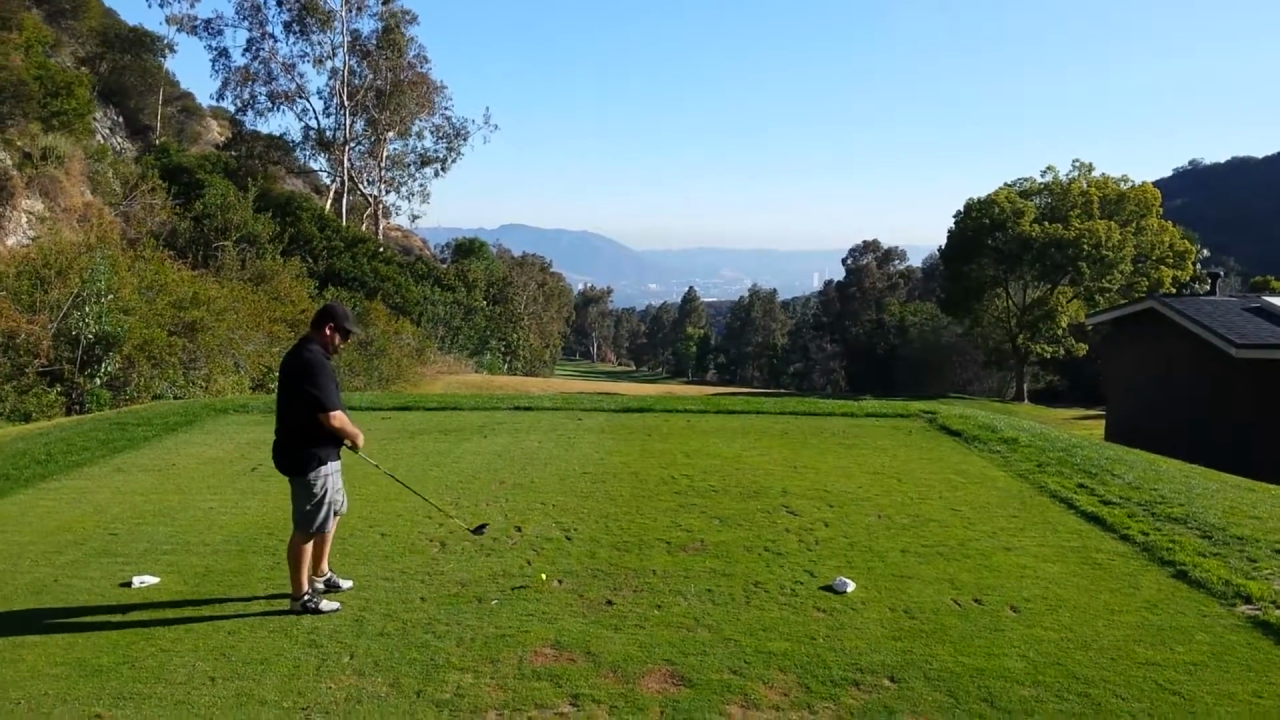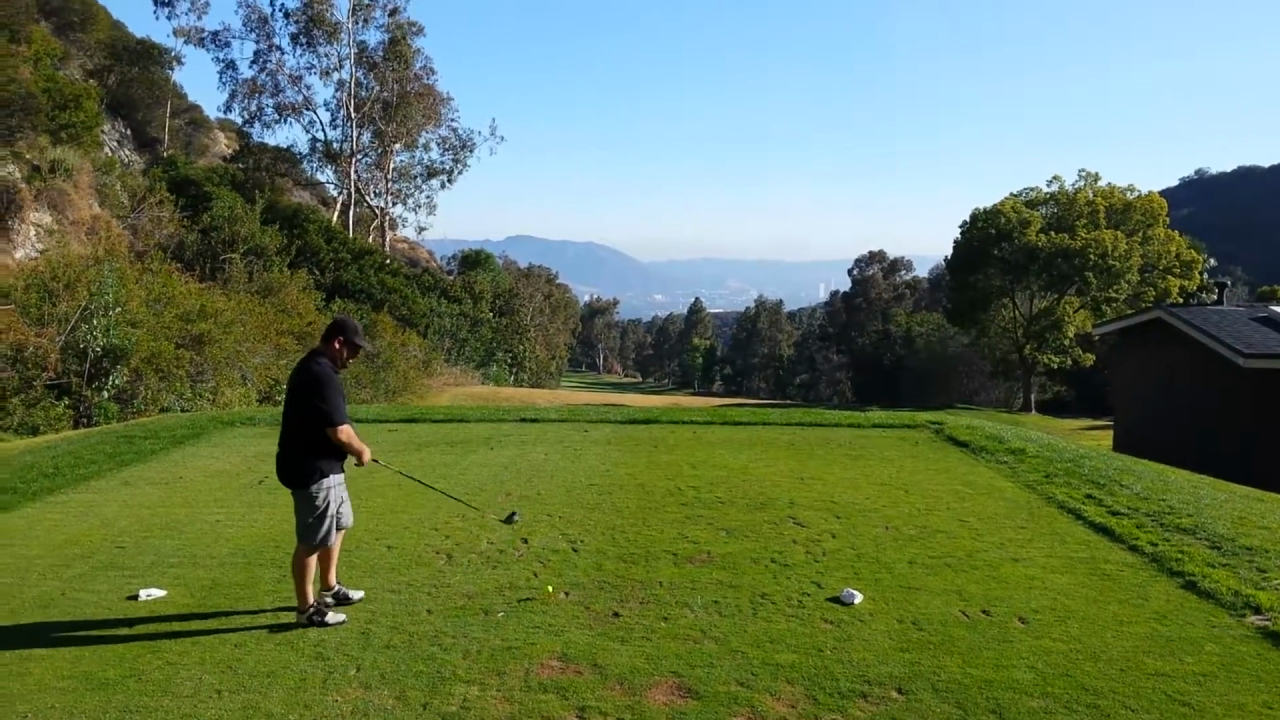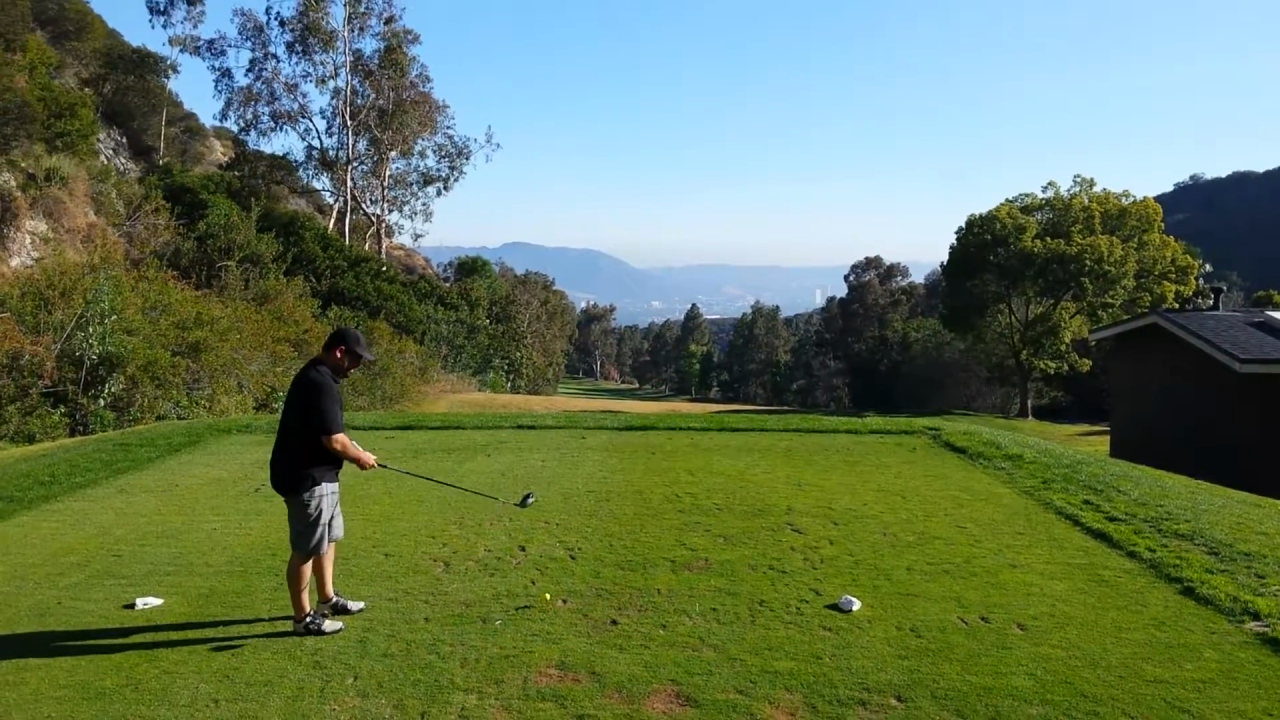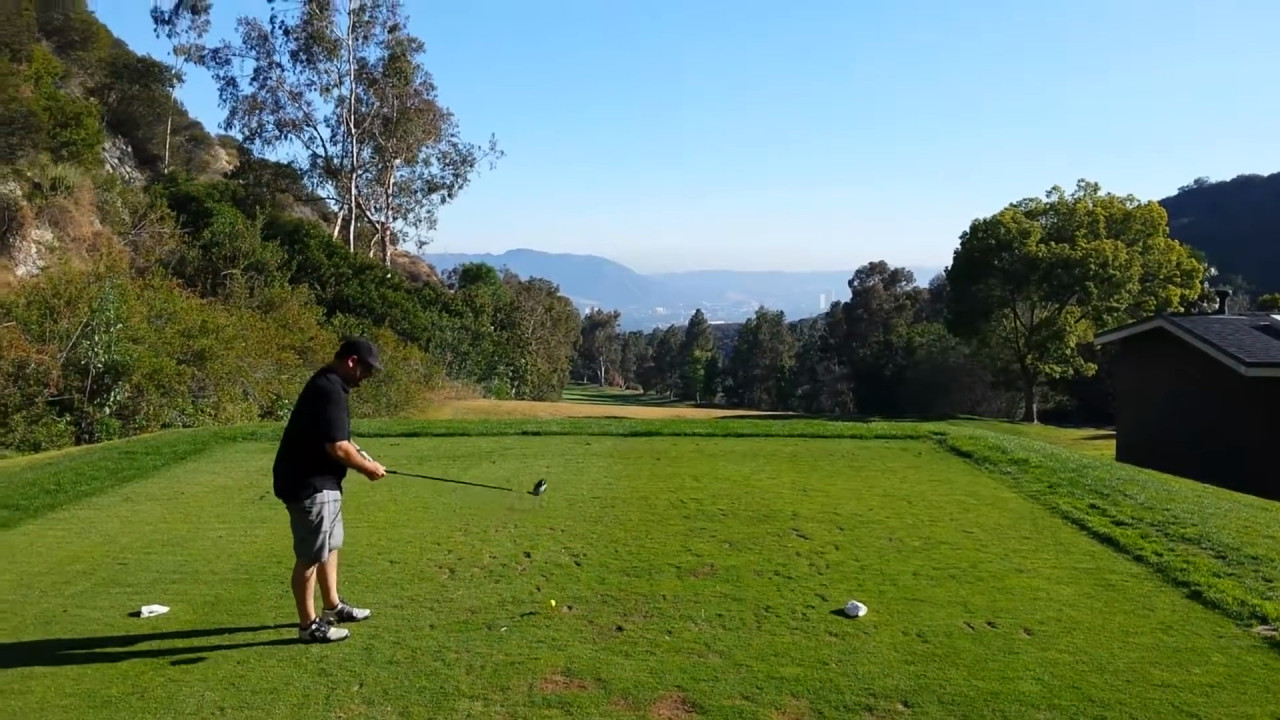
dt=0.1s
person 1, frame 1
left shoulder: (304, 354)
right shoulder: (314, 363)
right elbow: (332, 418)
left wrist: (345, 434)
right wrist: (355, 435)
left hip: (316, 453)
right hip: (311, 457)
left knee: (332, 511)
right knee: (307, 527)
left ankle: (320, 575)
right ankle: (301, 596)
person 1, frame 2
left shoulder: (315, 367)
right shoulder: (322, 375)
right elbow: (338, 432)
left wrist: (355, 446)
right wrist: (360, 450)
left hip: (322, 466)
right hip: (314, 469)
left knee: (337, 524)
right knee: (312, 540)
left ankle: (329, 588)
right ankle: (306, 609)
person 1, frame 3
left shoulder: (316, 375)
right shoulder: (320, 383)
right elbow: (333, 440)
left wrist: (353, 448)
right wrist: (361, 457)
left hip: (316, 474)
right hip: (306, 477)
left knee: (327, 538)
right knee: (305, 548)
left ankle: (327, 600)
right ankle: (303, 618)
person 1, frame 4
left shoulder: (331, 384)
right shoulder: (329, 391)
left elbow: (339, 435)
right elbow: (337, 447)
left wrist: (360, 454)
right wrist: (366, 467)
left hip: (321, 482)
right hip: (308, 484)
left knee: (329, 545)
right knee: (310, 555)
left ankle: (333, 606)
right ankle: (309, 625)
